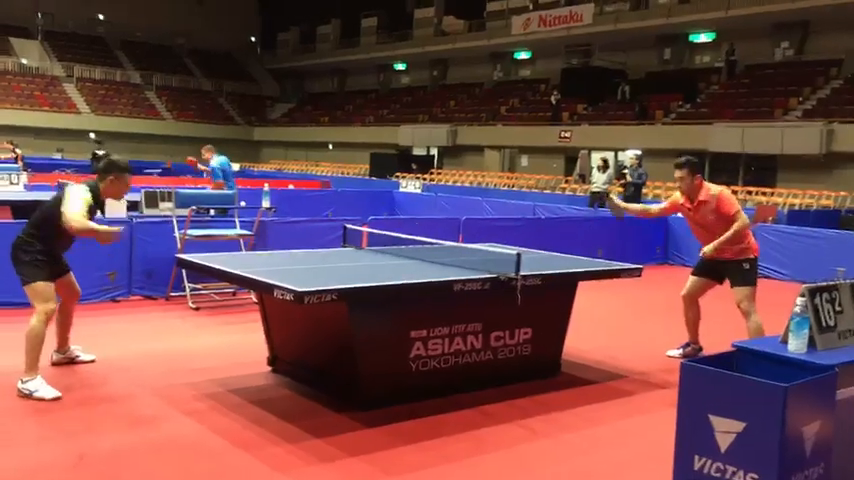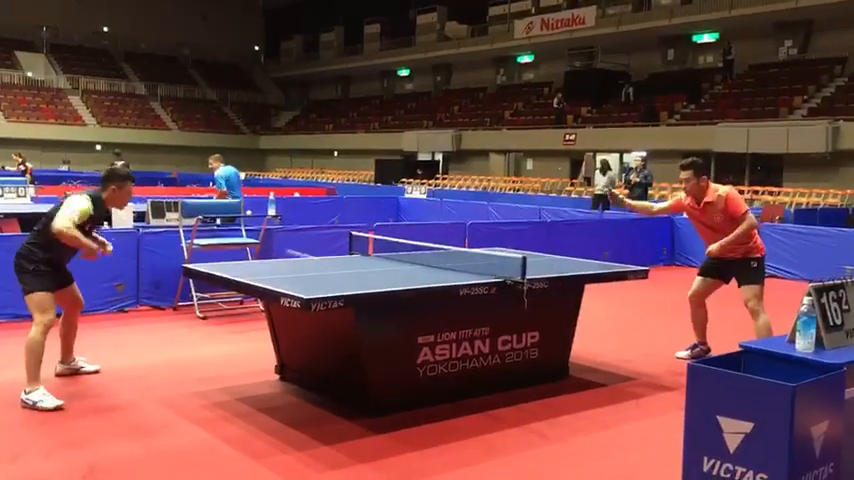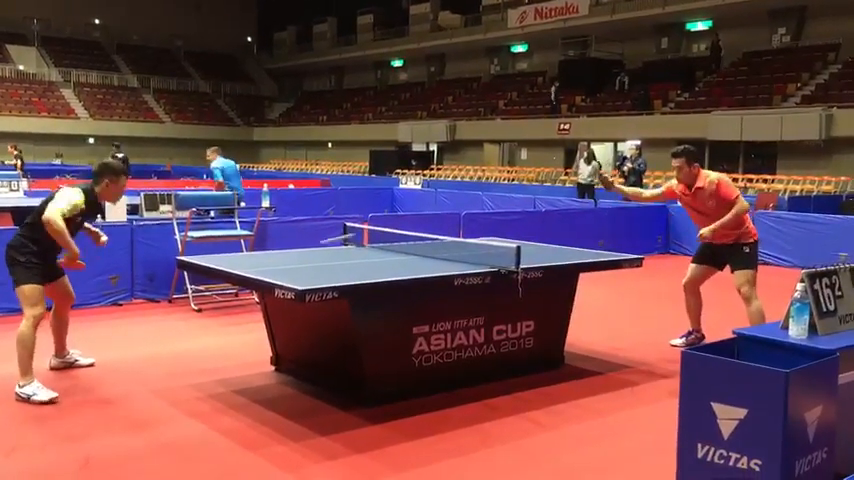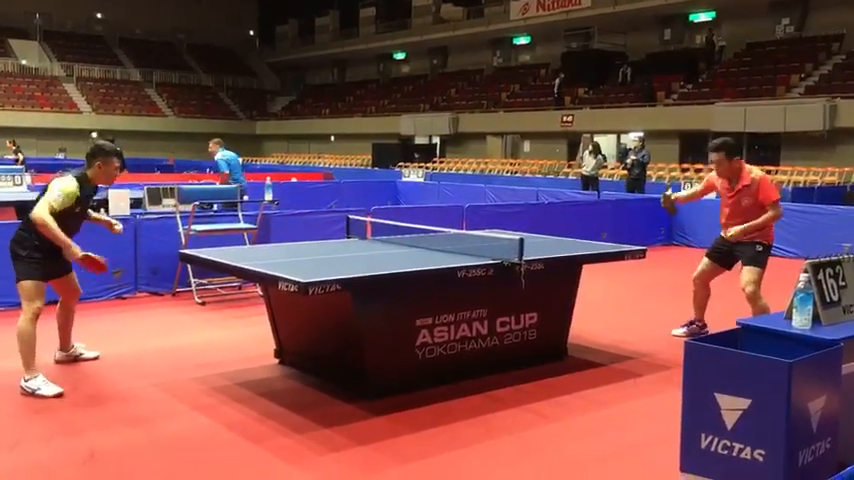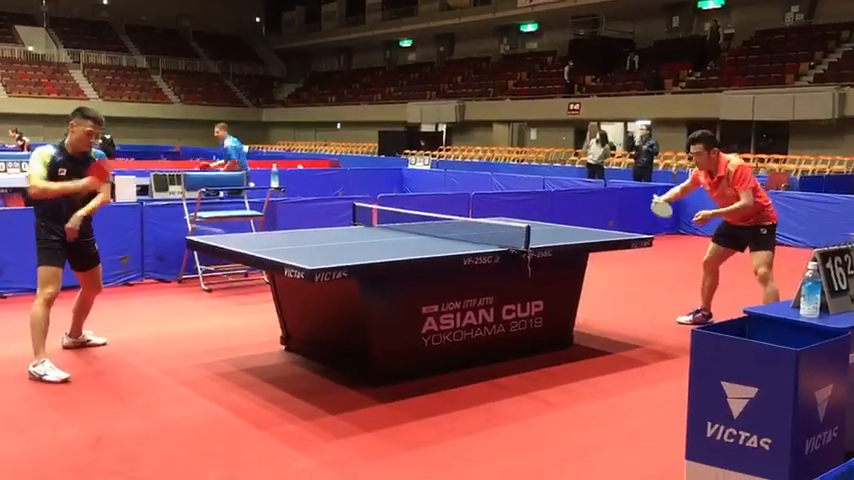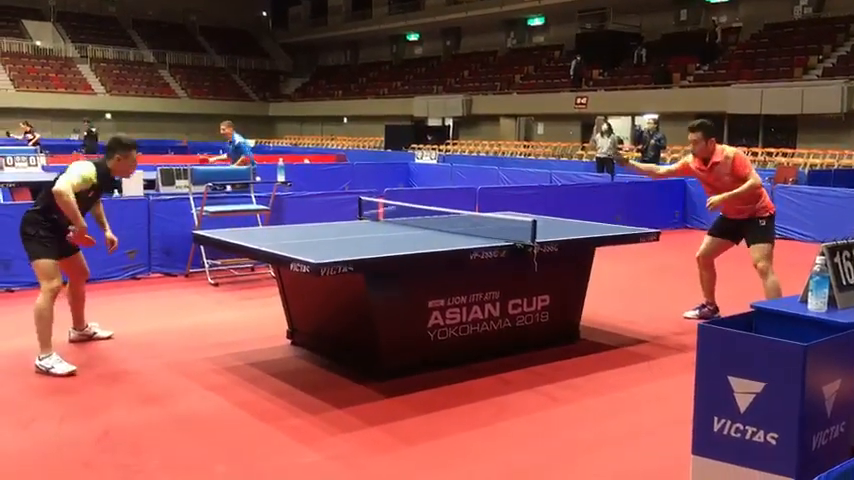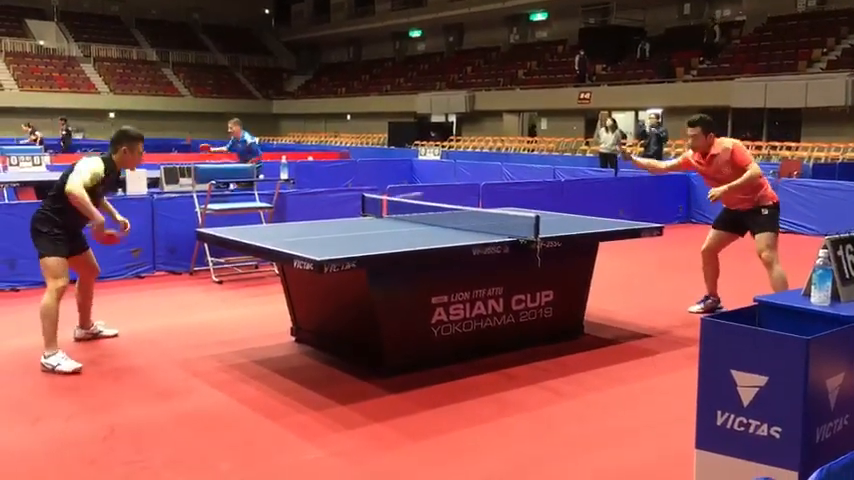
dt=0.7s
person 1, frame 1
left shoulder: (93, 196)
right shoulder: (80, 192)
right elbow: (72, 223)
left wrist: (99, 233)
right wrist: (107, 232)
left hip: (48, 252)
right hip: (32, 252)
left knee: (71, 296)
right knee: (46, 309)
left ankle: (63, 351)
right ankle: (29, 379)
person 1, frame 2
left shoulder: (99, 207)
right shoulder: (83, 202)
right elbow: (60, 228)
left wrist: (99, 241)
right wrist: (89, 247)
left hip: (53, 262)
right hip: (33, 262)
left knee: (75, 306)
right knee: (45, 320)
left ankle: (67, 362)
right ankle: (32, 390)
person 1, frame 3
left shoulder: (92, 202)
right shoulder: (75, 195)
right elbow: (50, 218)
left wrist: (95, 233)
right wrist: (72, 249)
left hip: (42, 254)
right hip: (24, 254)
left knee: (65, 301)
right knee: (35, 314)
left ankle: (61, 356)
right ankle: (26, 384)
person 1, frame 4
left shoulder: (89, 186)
right shoulder: (67, 184)
right elbow: (39, 216)
left wrist: (106, 220)
right wrist: (69, 246)
left hip: (52, 249)
right hip: (29, 249)
left knee: (72, 295)
right knee: (33, 309)
left ankle: (66, 349)
right ankle: (30, 378)
person 1, frame 5
left shoulder: (94, 159)
right shoulder: (45, 154)
left elbow: (104, 195)
right elbow: (35, 189)
left wrist: (80, 215)
right wrist: (76, 186)
left hip: (81, 232)
right hip: (51, 234)
left knee: (93, 287)
right knee: (48, 293)
left ankle: (75, 335)
right ankle: (38, 363)
person 1, frame 6
left shoulder: (105, 176)
right shoulder: (86, 170)
right elbow: (60, 190)
left wrist: (106, 230)
right wrist: (80, 225)
left hip: (59, 229)
right hip: (39, 228)
left knee: (80, 275)
right knee: (52, 286)
left ankle: (80, 329)
right ankle: (45, 357)
person 1, frame 7
left shoulder: (112, 172)
right shoulder: (94, 164)
right elbow: (73, 190)
left wrist: (117, 216)
right wrist: (98, 219)
left hip: (69, 227)
right hip: (48, 226)
left knee: (90, 273)
right knee: (58, 285)
left ankle: (85, 327)
right ankle: (50, 355)
person 2, frame 1
left shoulder: (718, 194)
right shoulder: (681, 199)
left elbow: (744, 223)
right elbow: (654, 210)
left wrist: (717, 244)
right wrist: (622, 206)
left hip: (741, 253)
right hip: (715, 256)
left knee: (746, 307)
right knee: (688, 296)
right ankle: (694, 346)
person 2, frame 2
left shoulder: (725, 195)
right shoulder: (685, 200)
left elbow: (751, 223)
right elbow: (654, 209)
left wrist: (722, 243)
right wrist: (624, 201)
left hip: (748, 253)
right hip: (720, 256)
left knee: (754, 306)
right knee: (695, 297)
right ankle: (702, 345)
person 2, frame 3
left shoulder: (716, 181)
right shoulder: (677, 187)
left elbow: (743, 207)
right elbow: (645, 195)
left wrist: (715, 227)
right wrist: (616, 187)
left hip: (740, 239)
right hip: (714, 242)
left knee: (746, 292)
right knee: (689, 284)
right ankle: (696, 333)
person 2, frame 4
left shoulder: (758, 179)
right shoulder: (716, 178)
left elbow: (776, 212)
right elbow: (694, 193)
left wrist: (745, 228)
right wrist: (675, 197)
left hip: (756, 239)
right hip: (728, 238)
left knee: (750, 289)
right knee: (699, 278)
right ankle: (698, 324)
person 2, frame 5
left shoulder: (737, 167)
right shoulder: (700, 172)
left elbow: (748, 203)
right elbow: (682, 189)
left wrist: (712, 214)
right wrist: (663, 199)
left hip: (760, 221)
right hip: (733, 222)
left knee: (762, 273)
right knee: (709, 263)
right ankle: (704, 312)
person 2, frame 6
left shoulder: (732, 156)
right shoulder: (692, 162)
left elbow: (756, 183)
right elbow: (661, 171)
left wrist: (724, 197)
right wrist: (630, 164)
left hip: (758, 214)
right hip: (730, 217)
left knee: (762, 266)
right knee: (703, 257)
right ankle: (711, 307)
person 2, frame 7
left shoulder: (731, 147)
right shoulder: (693, 156)
left elbow: (756, 173)
right elbow: (662, 167)
left wrist: (726, 188)
right wrist: (632, 159)
left hip: (761, 203)
right hip: (734, 209)
left knee: (767, 256)
right knee: (707, 250)
right ankle: (712, 299)
